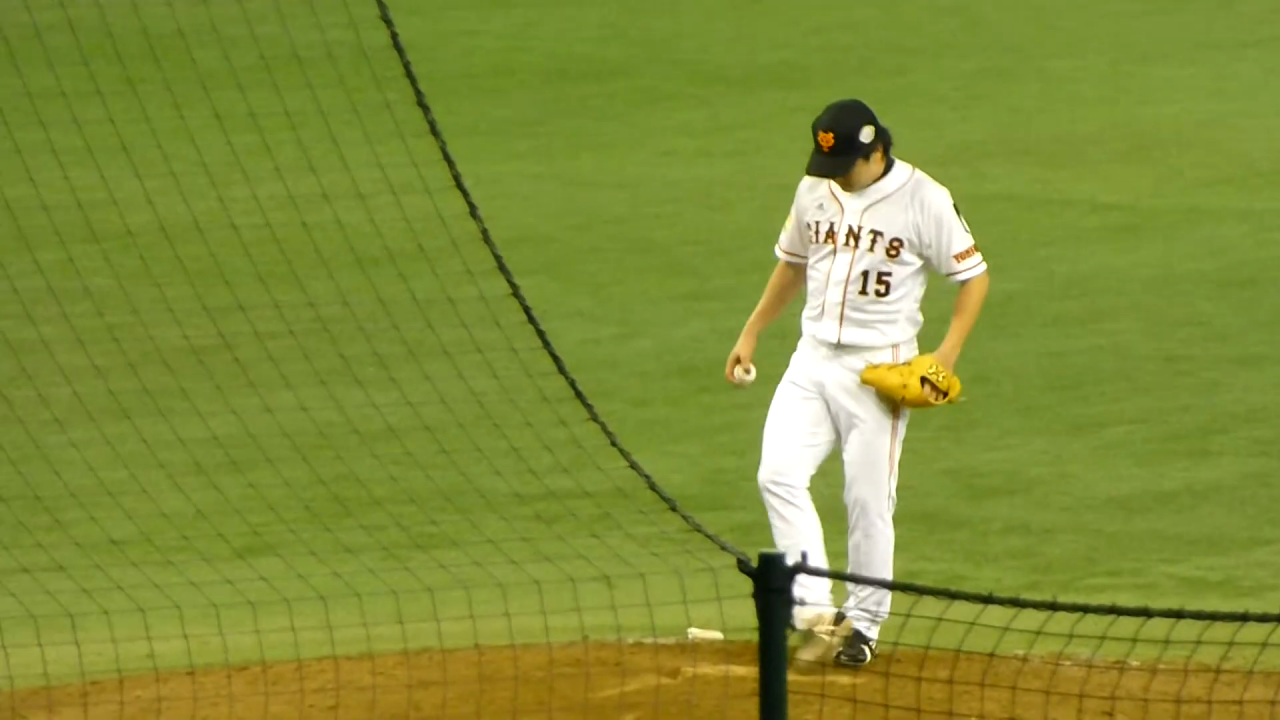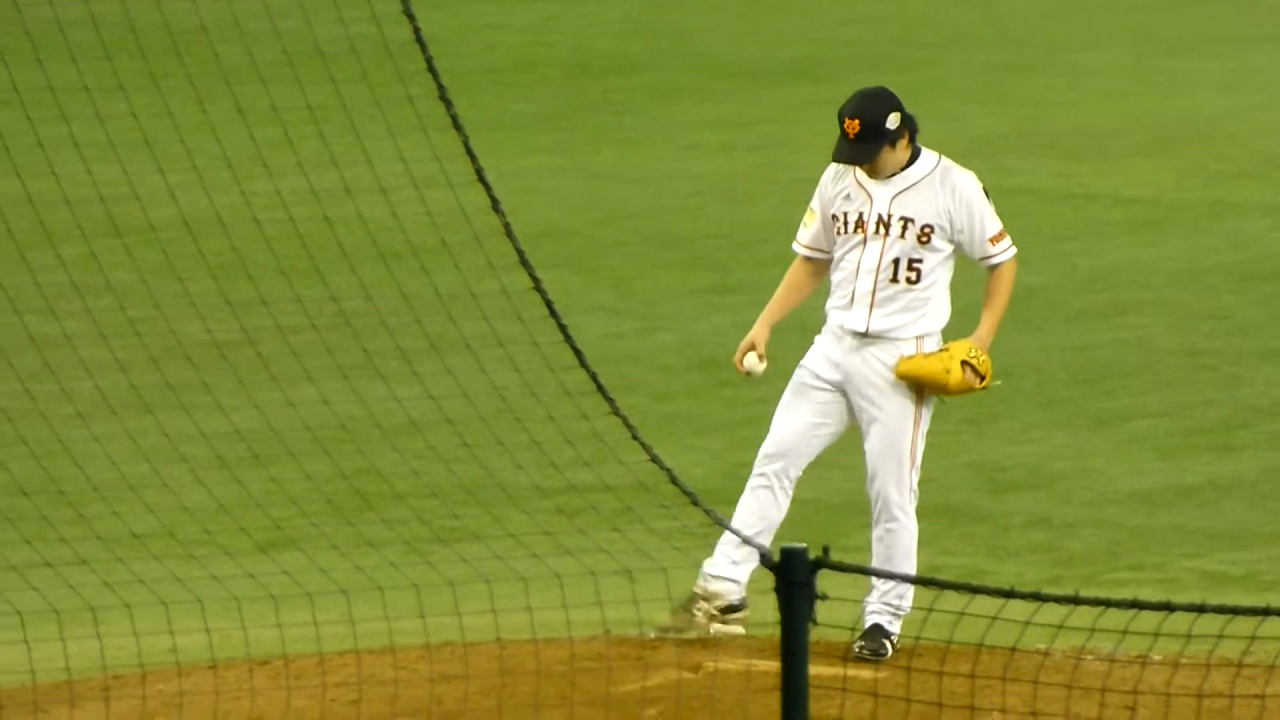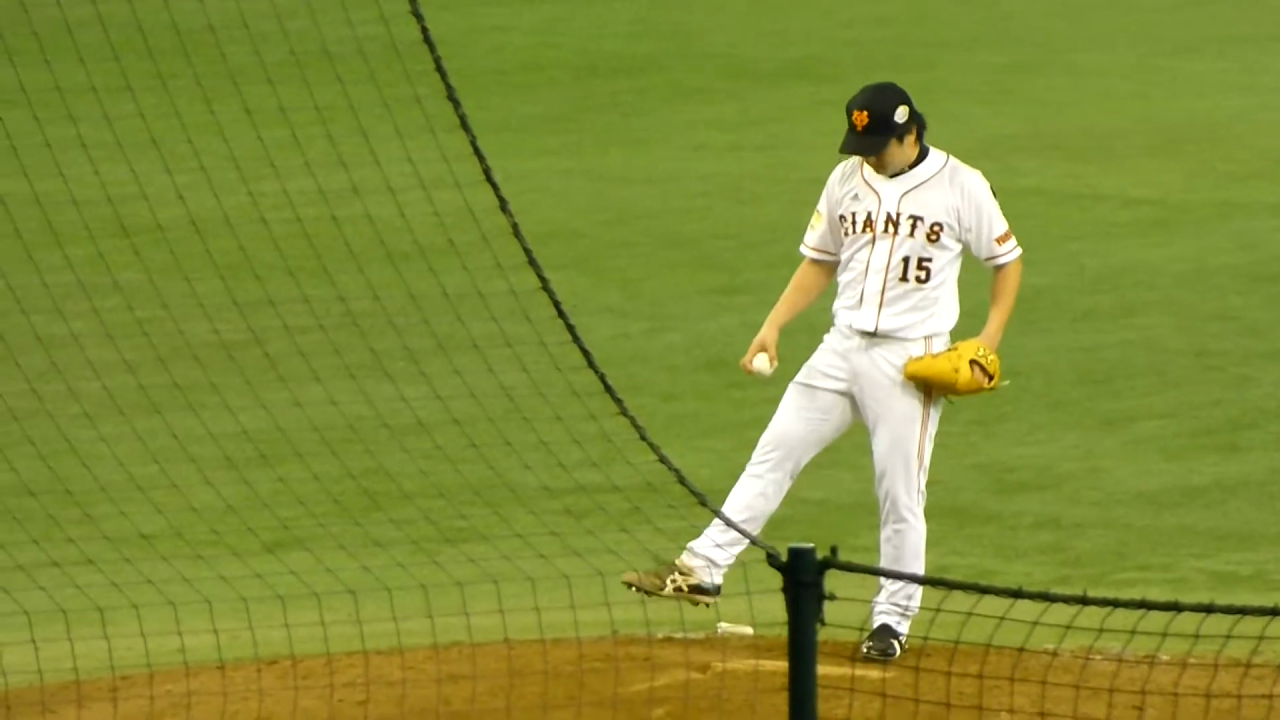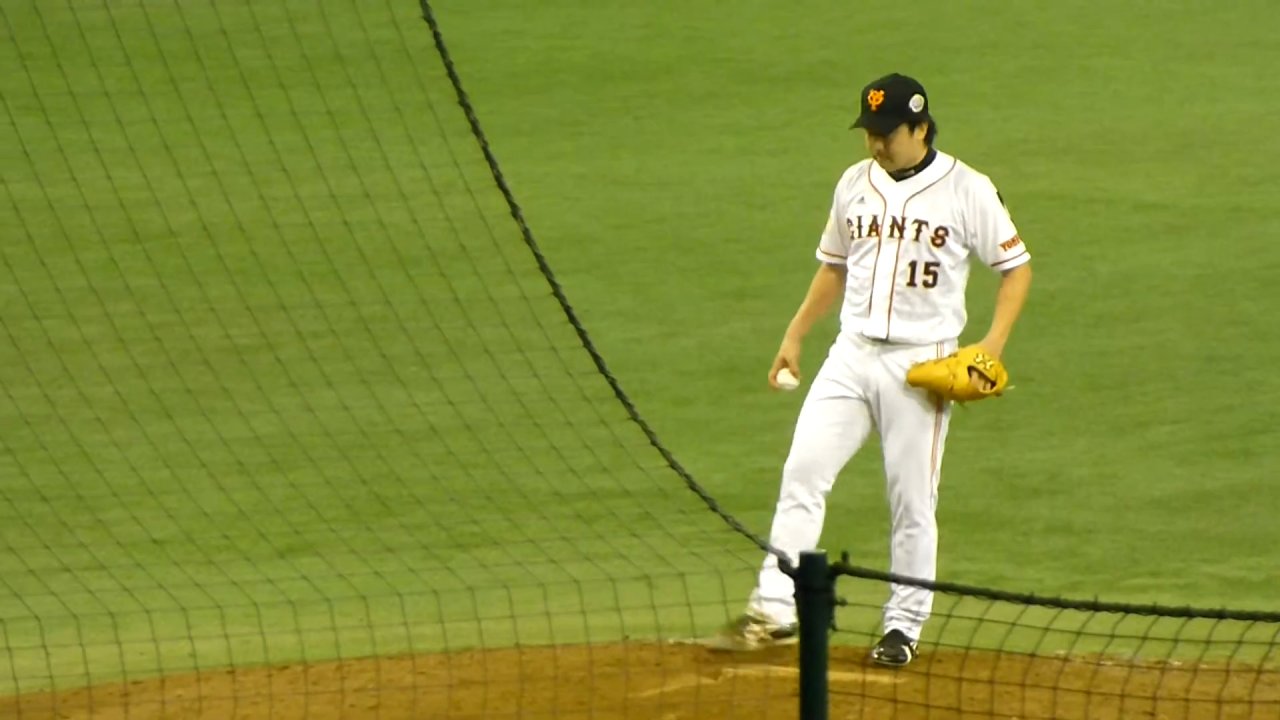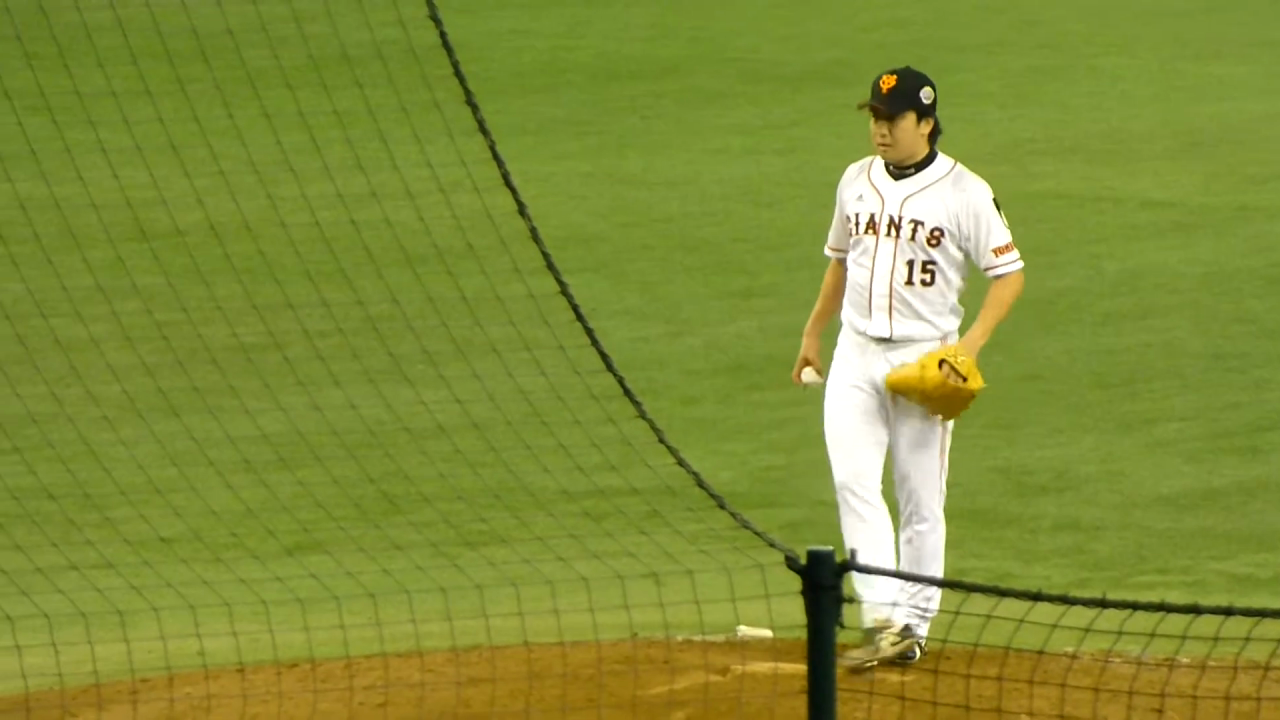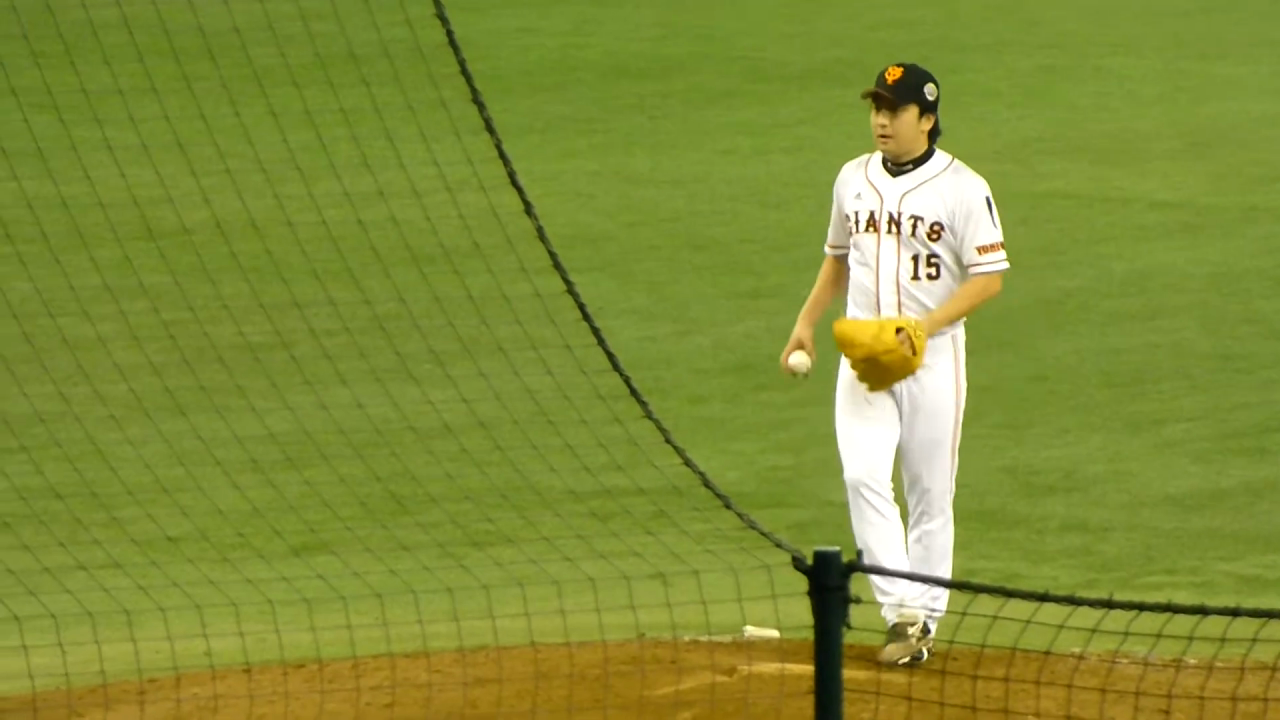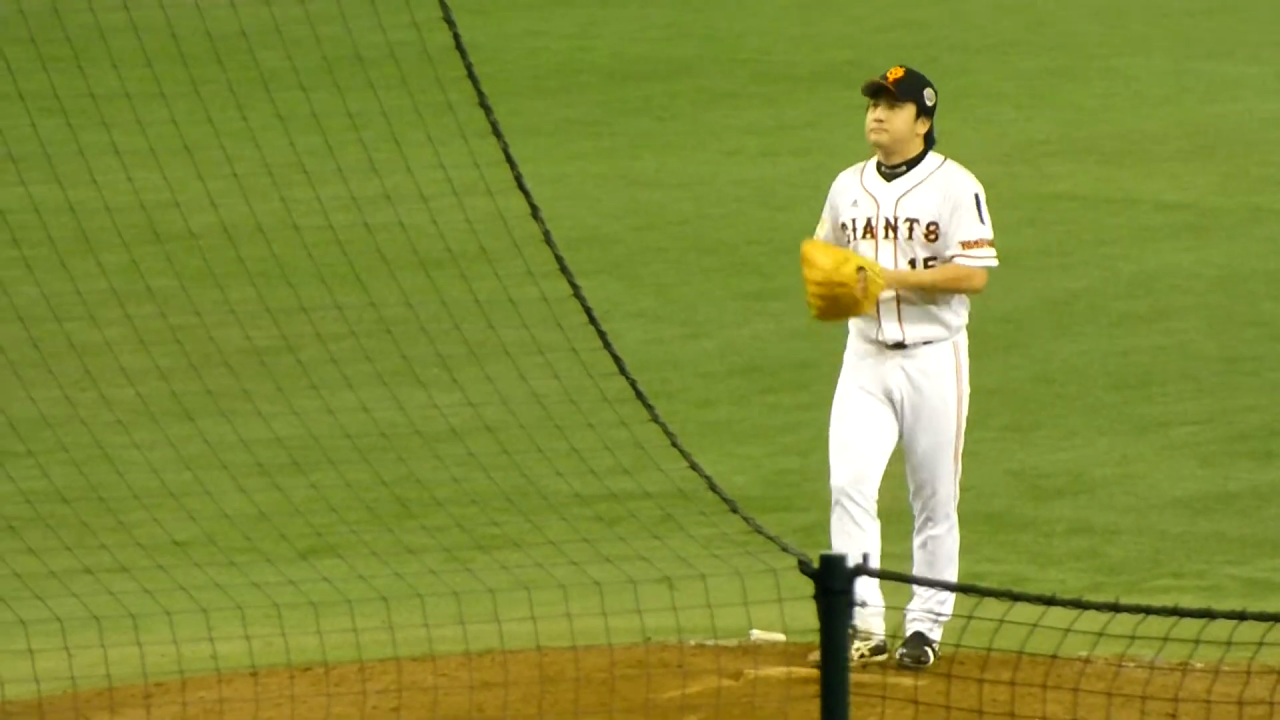
dt=0.2s
person 1, frame 1
left shoulder: (924, 199)
right shoulder: (813, 189)
left elbow: (974, 276)
left wrist: (948, 354)
right wrist: (750, 334)
left hip: (879, 368)
right hip: (812, 360)
left knee: (868, 503)
right knee: (779, 478)
left ankle: (863, 623)
right ankle: (820, 614)
person 1, frame 2
left shoulder: (955, 186)
right shoulder: (838, 179)
left elbow: (1002, 258)
right elbow: (811, 260)
left wrist: (983, 337)
right wrist: (764, 326)
left hip: (902, 361)
right hip: (834, 349)
left knee: (891, 495)
right knee: (776, 461)
left ankle: (884, 618)
right ankle: (723, 587)
person 1, frame 3
left shoulder: (963, 186)
right shoulder: (847, 178)
left elbow: (1008, 260)
right elbow: (820, 260)
left wrist: (991, 336)
right wrist: (772, 326)
left hip: (911, 361)
right hip: (841, 349)
left knee: (899, 496)
right knee: (774, 456)
left ankle: (893, 618)
right ankle: (700, 568)
person 1, frame 4
left shoulder: (968, 190)
right shoulder: (854, 182)
left elbow: (1015, 267)
left wrist: (995, 339)
right wrist: (794, 334)
left hip: (922, 364)
right hip: (851, 355)
left knee: (912, 501)
right knee: (803, 474)
left ankle: (904, 624)
right ankle: (773, 611)
person 1, frame 5
left shoulder: (966, 192)
right shoulder: (855, 180)
left elbow: (1008, 274)
left wrist: (970, 344)
right wrist: (812, 332)
left hip: (926, 361)
right hip: (856, 355)
left knee: (920, 500)
right knee: (855, 485)
left ankle: (913, 622)
right ankle: (881, 621)
person 1, frame 6
left shoulder: (962, 186)
right shoulder: (852, 177)
left elbow: (990, 276)
left wrist: (924, 325)
right wrist: (806, 321)
left hip: (931, 358)
left knee: (929, 496)
right knee: (864, 480)
left ankle: (923, 617)
right ankle: (904, 615)
person 1, frame 7
left shoulder: (956, 185)
right shoulder: (847, 186)
left elbow: (974, 274)
left wrist: (889, 277)
left hip: (934, 361)
right hip: (866, 359)
left knee: (934, 503)
right knee: (850, 486)
left ankle: (926, 625)
right ankle: (863, 626)
